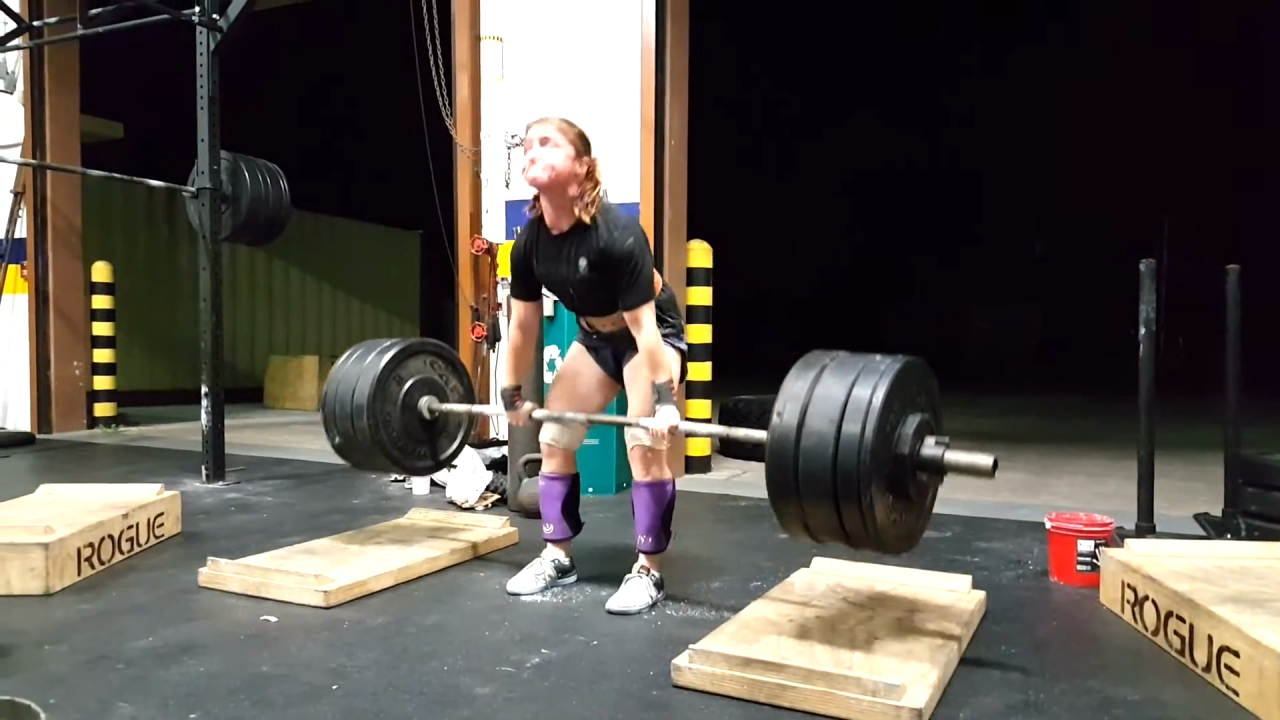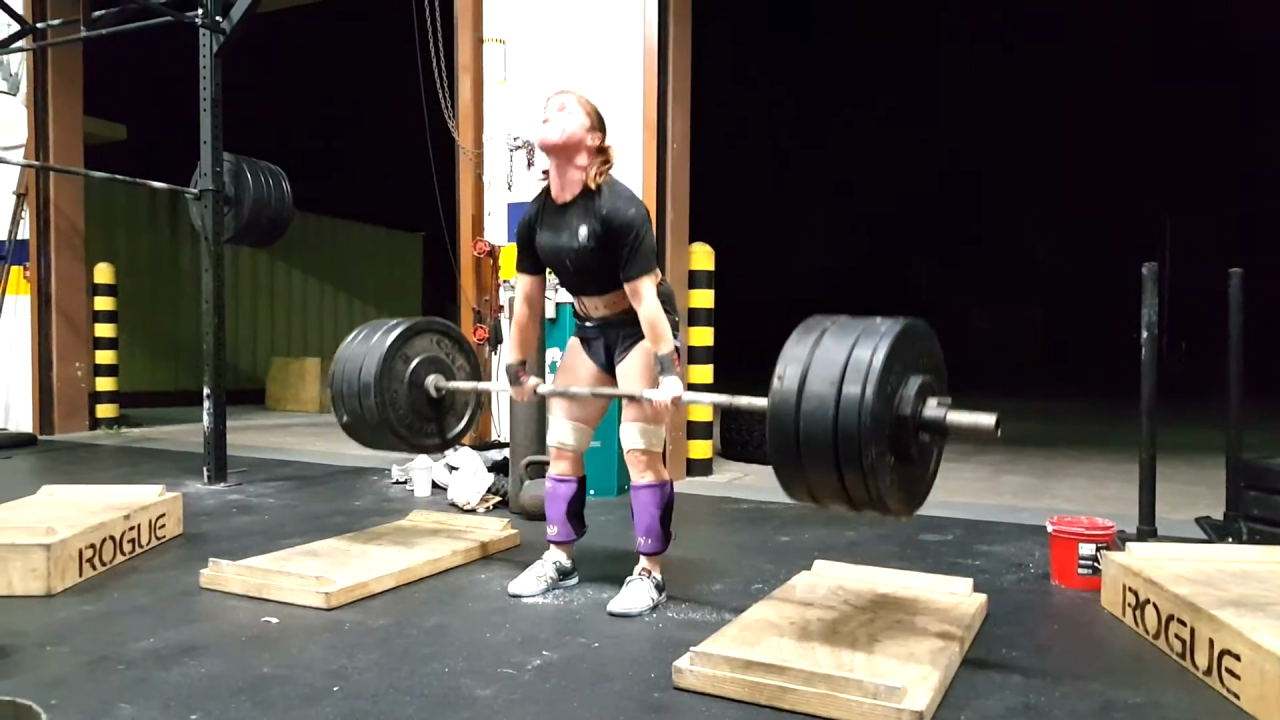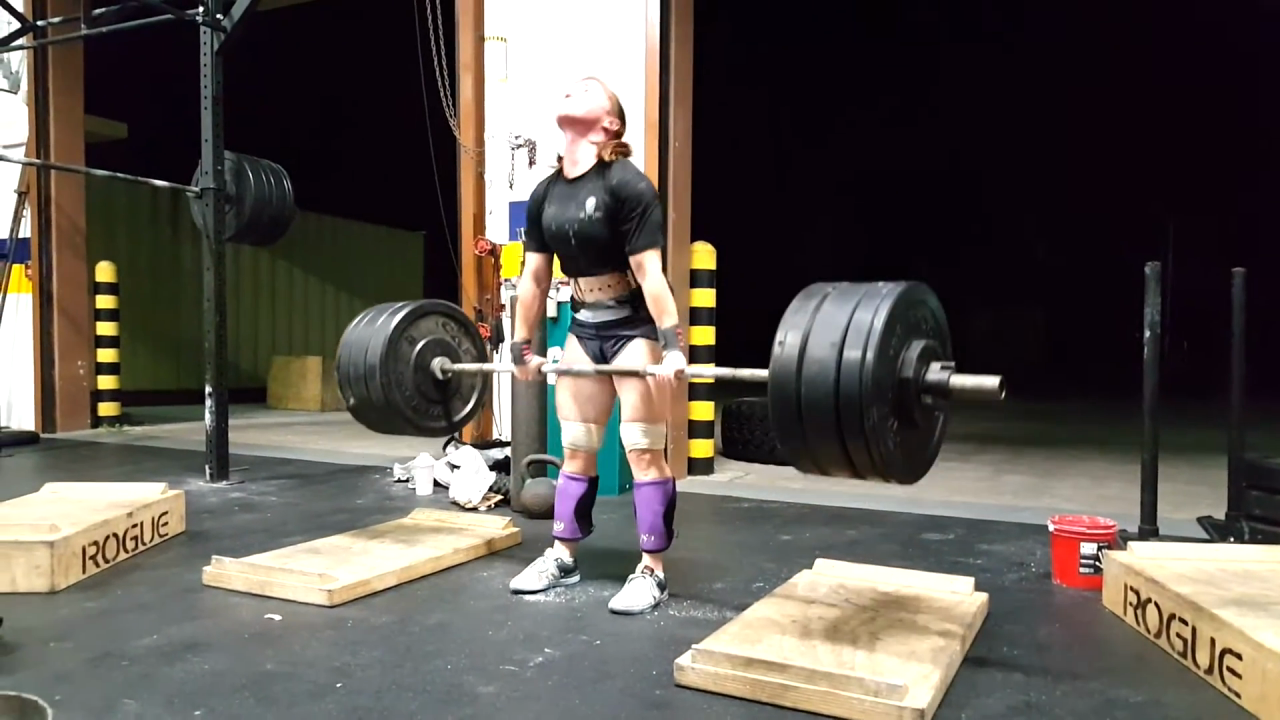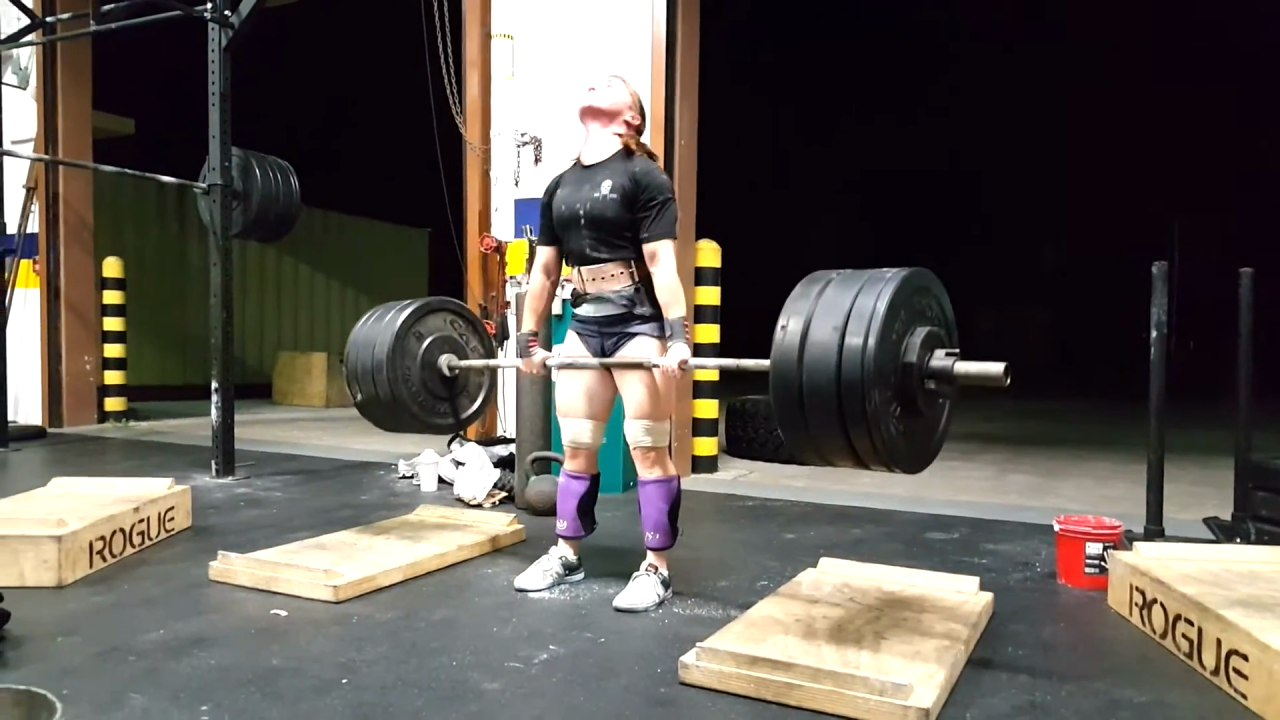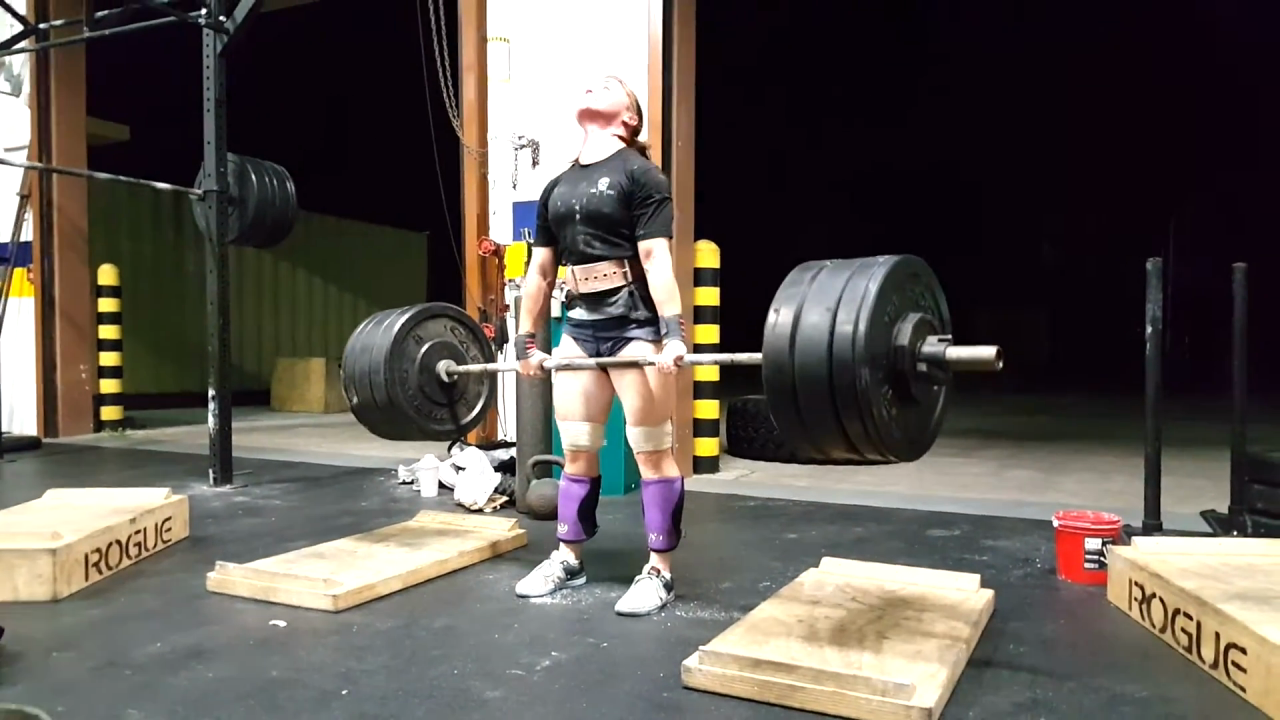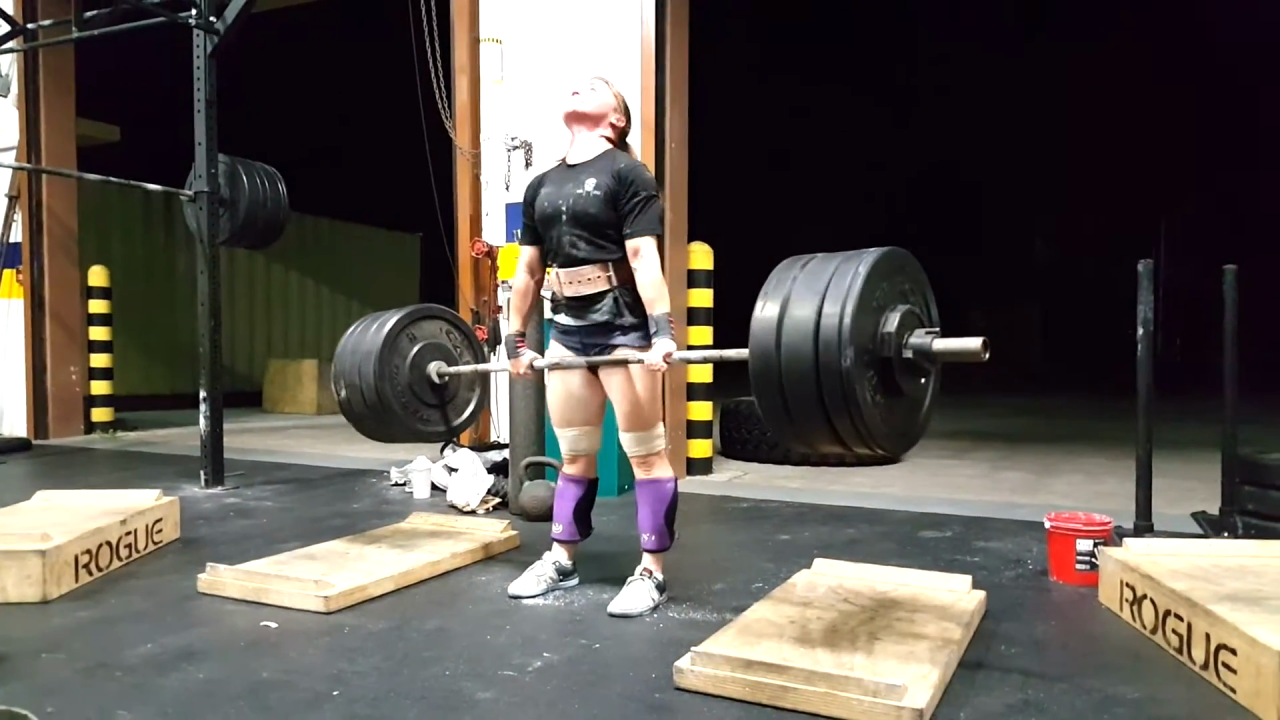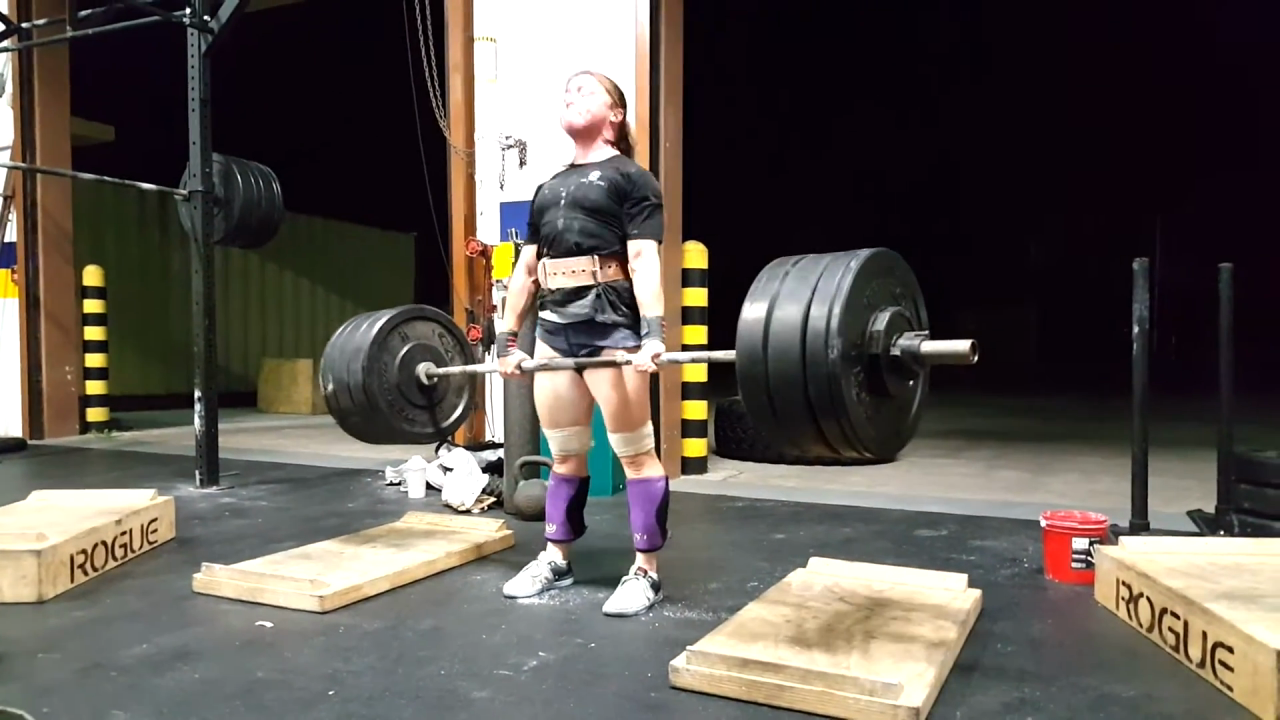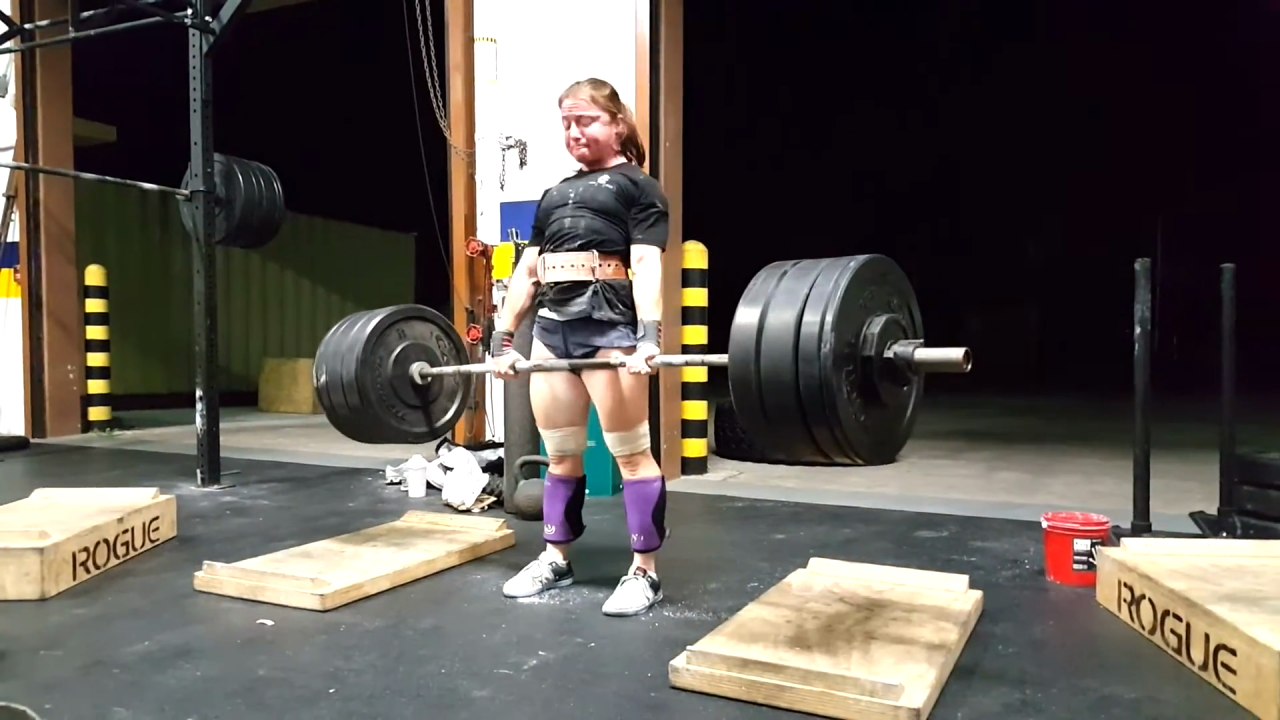
dt=0.2s
person 1, frame 1
left shoulder: (616, 234)
right shoulder: (530, 242)
left elbow: (643, 326)
right elbow: (523, 325)
left wrist: (665, 404)
right wrist: (512, 396)
left hip: (654, 335)
right hip: (594, 338)
left knee: (643, 445)
right knee: (553, 441)
left ankle: (647, 572)
right ankle: (556, 557)
person 1, frame 2
left shoulder: (619, 208)
right shoulder: (535, 217)
left elbow: (645, 296)
right elbow: (527, 299)
left wrist: (668, 374)
right wrist: (517, 369)
left hip: (639, 332)
right hip: (589, 332)
left knee: (641, 449)
right knee: (562, 446)
left ankle: (649, 574)
right ankle: (558, 559)
person 1, frame 3
left shoulder: (627, 185)
right shoulder: (544, 195)
left elbow: (650, 273)
right elbow: (533, 278)
left wrist: (672, 346)
right wrist: (521, 347)
left hip: (636, 324)
right hip: (585, 325)
left knee: (643, 447)
right knee: (575, 447)
left ankle: (651, 571)
right ankle: (562, 557)
person 1, frame 4
left shoulder: (643, 175)
right shoulder: (560, 186)
left elbow: (662, 262)
right elbow: (544, 269)
left wrist: (677, 335)
right wrist: (528, 338)
left hip: (639, 319)
right hip: (585, 320)
left knee: (647, 445)
right knee: (575, 444)
left ankle: (656, 568)
right ankle: (566, 553)
person 1, frame 5
left shoulder: (639, 174)
right shoulder: (557, 187)
left elbow: (656, 258)
right elbow: (540, 271)
left wrist: (673, 332)
right wrist: (526, 340)
left hip: (634, 320)
right hip: (579, 323)
left knee: (650, 448)
right knee: (576, 449)
left ankle: (659, 571)
right ankle: (567, 557)
person 1, frame 6
left shoulder: (625, 172)
right shoulder: (541, 186)
left elbow: (644, 258)
right elbow: (527, 270)
left wrist: (662, 330)
right wrist: (516, 340)
left hip: (623, 323)
right hip: (567, 326)
left knee: (644, 450)
right knee: (574, 452)
left ankle: (652, 571)
right ankle: (561, 558)
person 1, frame 7
left shoulder: (632, 180)
right shoulder: (549, 189)
left elbow: (645, 262)
right elbow: (526, 271)
left wrist: (652, 332)
right wrist: (506, 338)
left hip: (610, 322)
right hip: (553, 325)
left knee: (633, 450)
right knee: (564, 452)
left ankle: (646, 571)
right ankle: (556, 557)
person 1, frame 8
left shoulder: (639, 187)
right shoulder: (556, 192)
left elbow: (647, 266)
right elbow: (527, 271)
left wrist: (649, 334)
right wrist: (502, 339)
left hip: (607, 321)
right hip: (550, 323)
left knee: (630, 451)
right knee: (560, 453)
left ankle: (644, 571)
right ankle: (555, 558)
